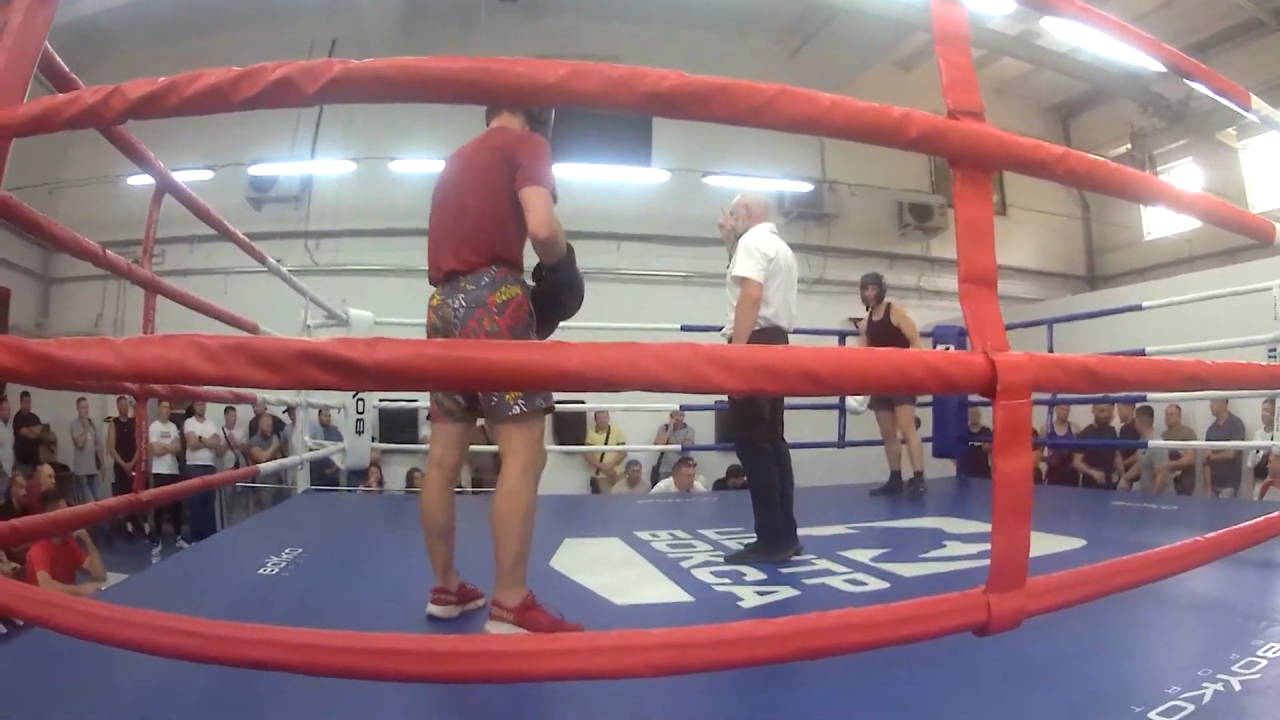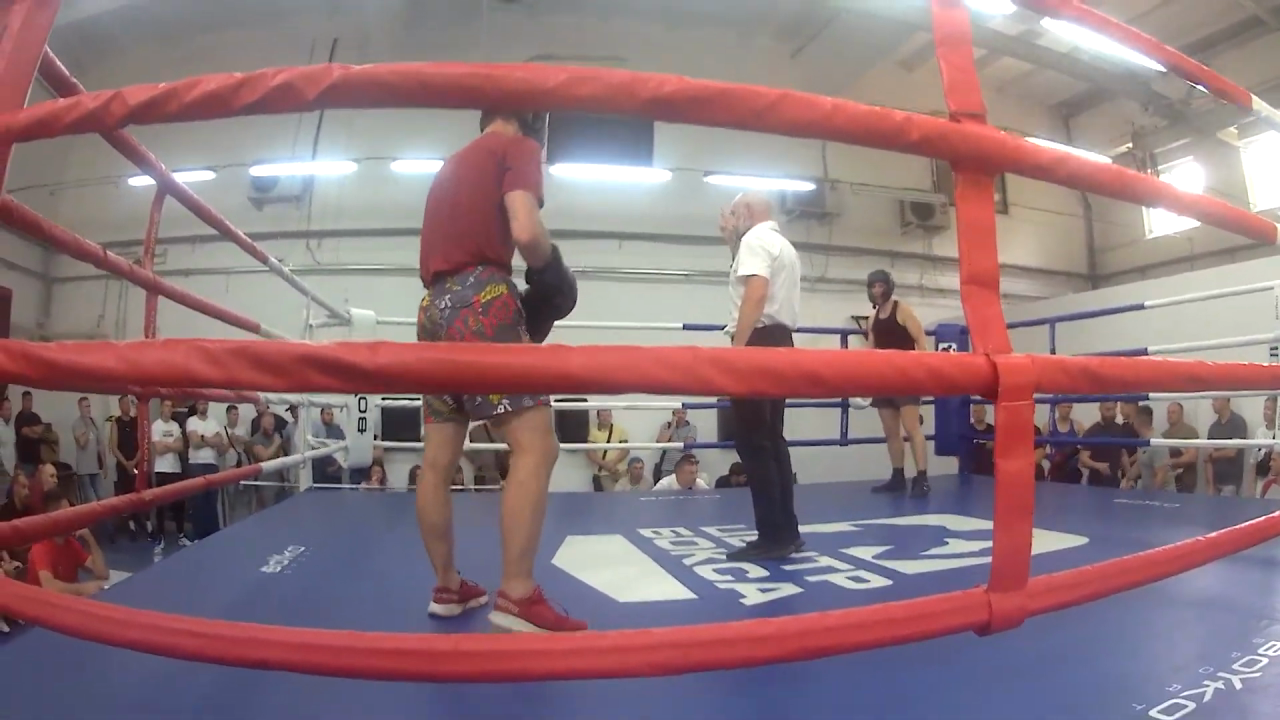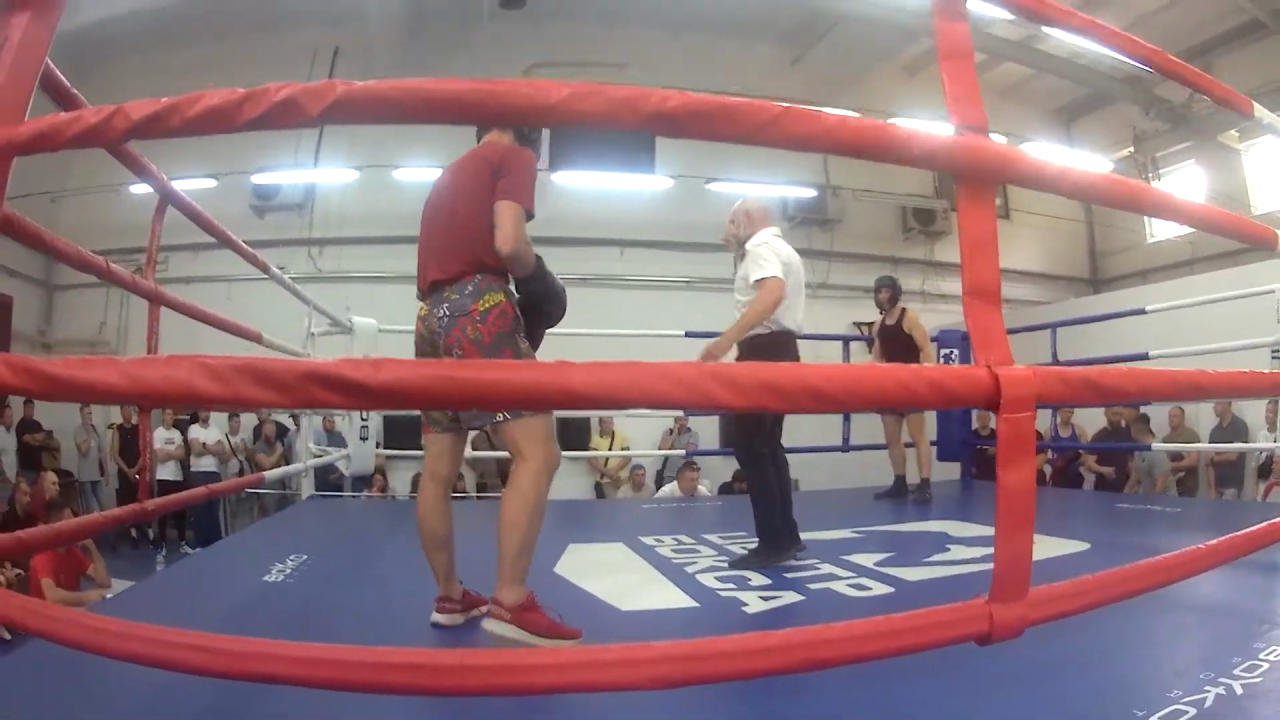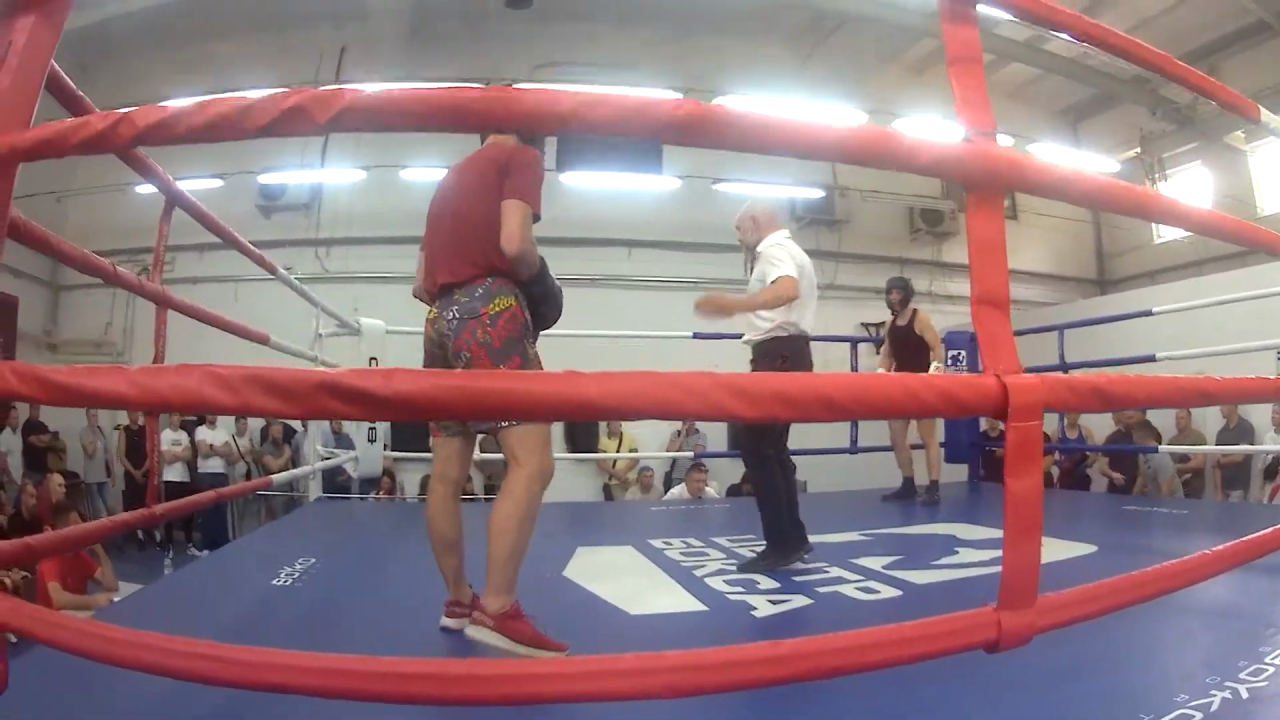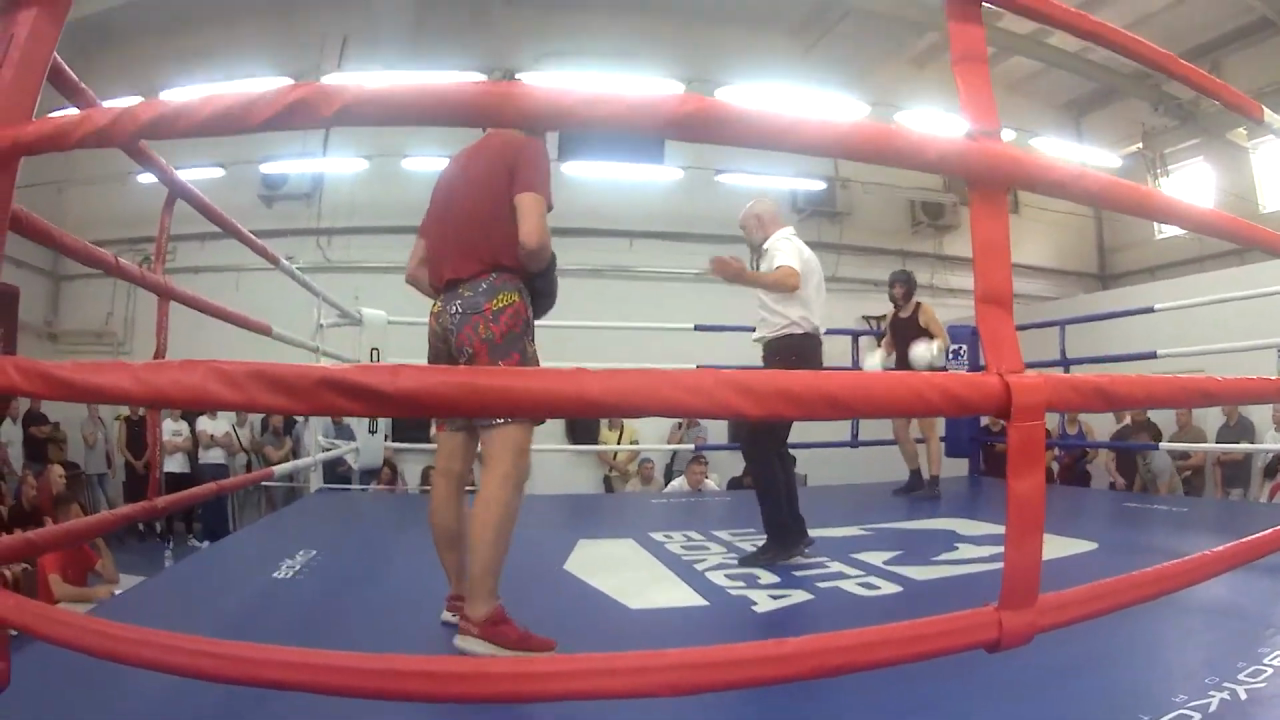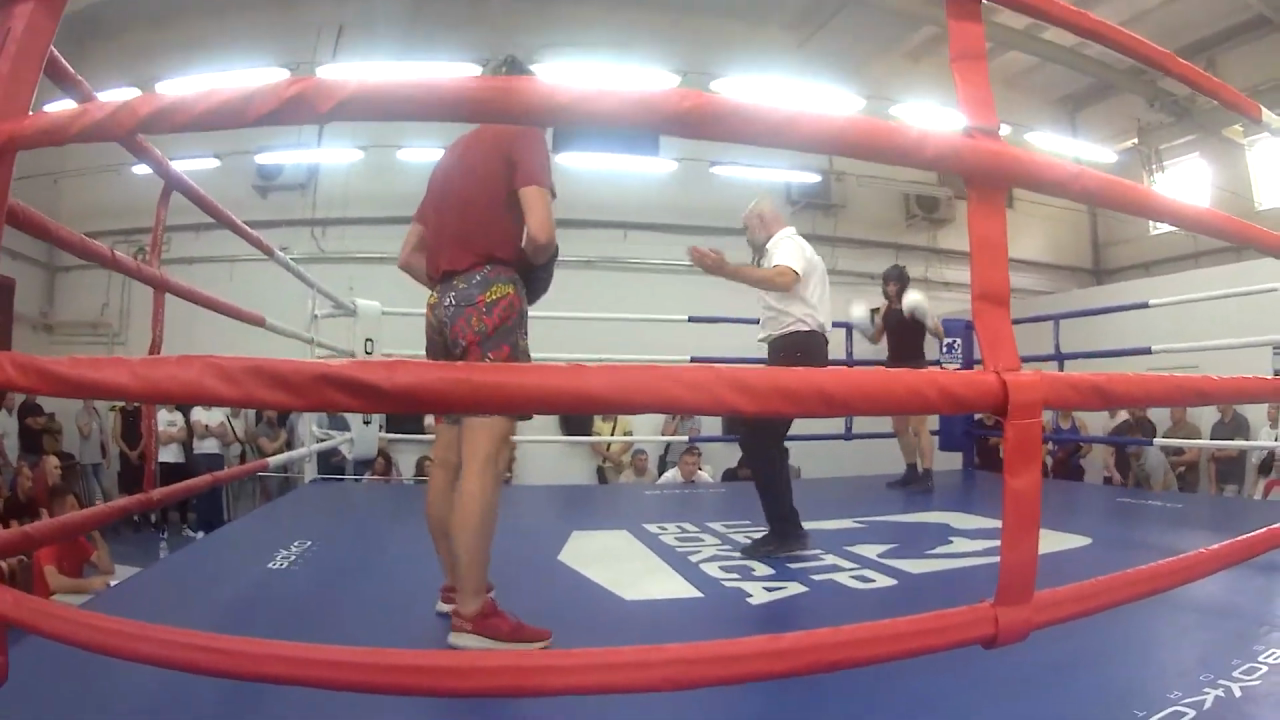
dt=0.1s
person 1, frame 1
left shoulder: (456, 160)
right shoulder: (525, 142)
right elbow: (543, 229)
right wrist: (560, 268)
left hip: (443, 304)
right hip: (495, 298)
left knee: (443, 460)
right knee: (523, 457)
left ankle: (445, 588)
right ankle: (510, 604)
person 1, frame 2
left shoulder: (452, 165)
right shoulder: (518, 147)
right elbow: (525, 232)
right wrist: (547, 269)
left hip: (435, 306)
right hip: (482, 299)
left knee: (438, 461)
right knee: (535, 448)
left ankle: (448, 585)
right ankle: (517, 593)
person 1, frame 3
left shoulder: (449, 174)
right shoulder: (514, 155)
right elbow: (507, 243)
right wrist: (535, 279)
left hip: (432, 316)
right hip: (480, 308)
left knee: (438, 471)
right knee: (537, 454)
left ankle: (449, 595)
right ankle: (511, 601)
person 1, frame 4
left shoulder: (451, 179)
right shoulder: (520, 155)
left elbow: (423, 284)
right elbow: (514, 244)
right wrist: (538, 282)
left hip: (441, 319)
right hip: (494, 310)
left knee: (448, 475)
right knee: (531, 462)
left ankle: (459, 601)
right ankle: (496, 610)
person 1, frame 5
left shoulder: (455, 166)
right shoulder: (526, 145)
left elbow: (416, 270)
right elbow: (532, 239)
right wrist: (541, 272)
left hip: (446, 311)
right hip: (495, 305)
left knee: (450, 468)
right knee: (505, 467)
left ankle: (459, 596)
right ankle: (481, 617)
person 1, frame 6
left shoulder: (452, 153)
right shoulder: (525, 136)
left elbow: (408, 255)
right elbow: (541, 234)
right wrist: (536, 263)
left hip: (442, 303)
right hip: (490, 300)
left knee: (448, 459)
right knee: (483, 461)
left ankle: (455, 586)
right ankle: (472, 614)
person 2, frame 1
left shoulder: (752, 240)
right shoulder: (781, 247)
left elbow: (750, 297)
right wrist: (731, 241)
left hip: (755, 346)
right hip: (776, 344)
left knee: (753, 445)
right knee: (772, 443)
left ankle: (771, 540)
right ankle: (784, 535)
person 2, frame 2
left shoulder: (756, 239)
right shoulder: (781, 244)
left elbow: (754, 294)
left wrist: (732, 351)
right wrist: (733, 240)
left hip: (759, 344)
right hip: (779, 343)
left knee: (753, 441)
right knee: (771, 440)
left ankle: (773, 536)
right ankle: (785, 531)
person 2, frame 3
left shoulder: (761, 245)
right shoulder: (782, 249)
left elbow: (771, 294)
left wrist: (727, 338)
right wrist: (737, 248)
left hip: (763, 350)
right hip: (781, 350)
left knee: (752, 448)
right knee: (768, 447)
left ankle: (773, 542)
right ankle: (785, 537)
person 2, frame 4
left shoulder: (775, 248)
right shoulder: (788, 250)
left elbow: (786, 291)
left wrist: (735, 304)
left hip: (778, 355)
right hip: (787, 355)
left knee: (758, 451)
right knee: (771, 450)
left ankle: (781, 543)
right ankle: (791, 538)
person 2, frame 5
left shoulder: (782, 244)
right shoulder: (791, 247)
left elbow: (788, 280)
left wrist: (745, 276)
right wrist: (748, 273)
left hip: (789, 353)
right hip: (797, 353)
left knee: (758, 443)
right knee: (771, 444)
left ankle: (782, 537)
right ankle: (793, 533)
person 2, frame 6
left shoulder: (785, 244)
right shoulder: (792, 249)
left elbow: (780, 279)
left wrist: (727, 270)
right wrist: (745, 264)
left hip: (797, 352)
right hip: (798, 352)
left knee: (755, 438)
right knee: (766, 439)
left ankle: (785, 526)
right ankle: (786, 528)
person 3, frame 1
left shoulder: (896, 311)
right shoulder: (865, 322)
left elbow: (914, 340)
left knee: (907, 428)
right knee: (888, 434)
left ankle: (918, 480)
right ankle: (895, 480)
person 3, frame 2
left shoulder: (902, 310)
right shoulder: (873, 319)
left elbow: (920, 340)
right elbow: (872, 351)
left knee: (911, 428)
right knee: (890, 432)
left ankle: (922, 479)
right ankle: (898, 478)
person 3, frame 3
left shoulder: (909, 317)
right shoulder: (879, 324)
left elbow: (925, 348)
left knee: (917, 435)
right knee: (892, 438)
left ankle: (924, 486)
right ankle: (900, 484)
person 3, frame 4
left shoulder: (921, 319)
right shoulder: (890, 324)
left elbow: (937, 348)
left wrist: (935, 369)
right wrist: (880, 375)
left knee: (928, 438)
right knee: (897, 440)
left ankle: (933, 488)
right ankle: (908, 486)
person 3, frame 5
left shoulder: (924, 311)
right shoulder: (892, 316)
left elbow: (943, 338)
right elbow: (888, 344)
right wrist: (879, 356)
left knee: (928, 432)
right knee: (900, 433)
left ankle: (934, 483)
right ankle: (916, 478)
person 3, frame 6
left shoulder: (916, 305)
right shoulder: (885, 309)
left elbow: (938, 333)
right elbow: (875, 337)
left wrist: (926, 316)
left hip: (915, 368)
right hip: (893, 369)
left knee: (918, 425)
right knee: (899, 427)
left ankle: (926, 476)
right ankle: (912, 472)
